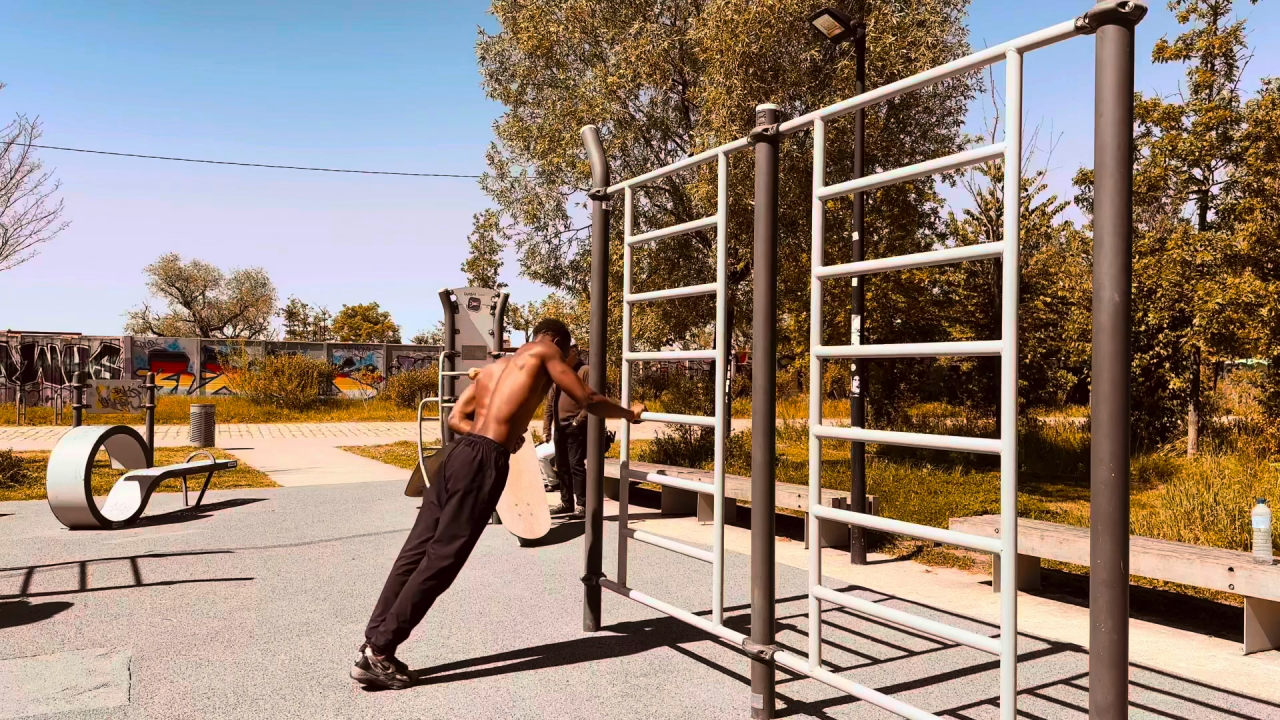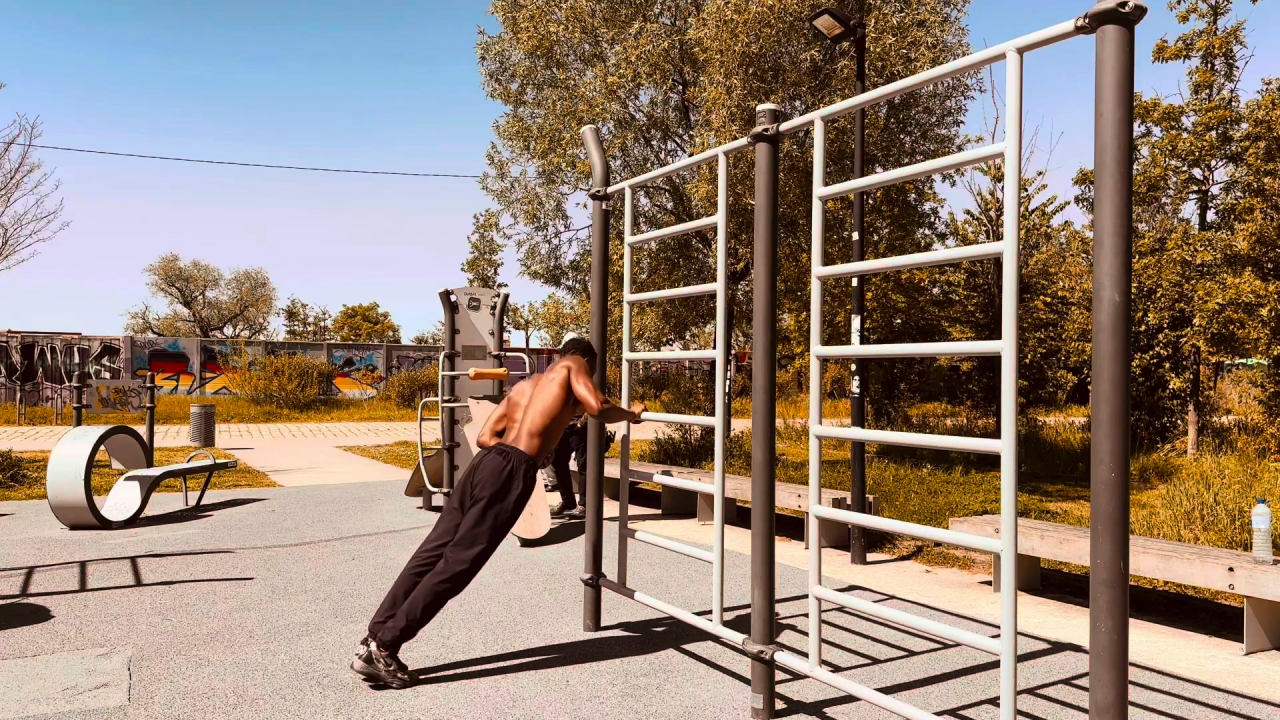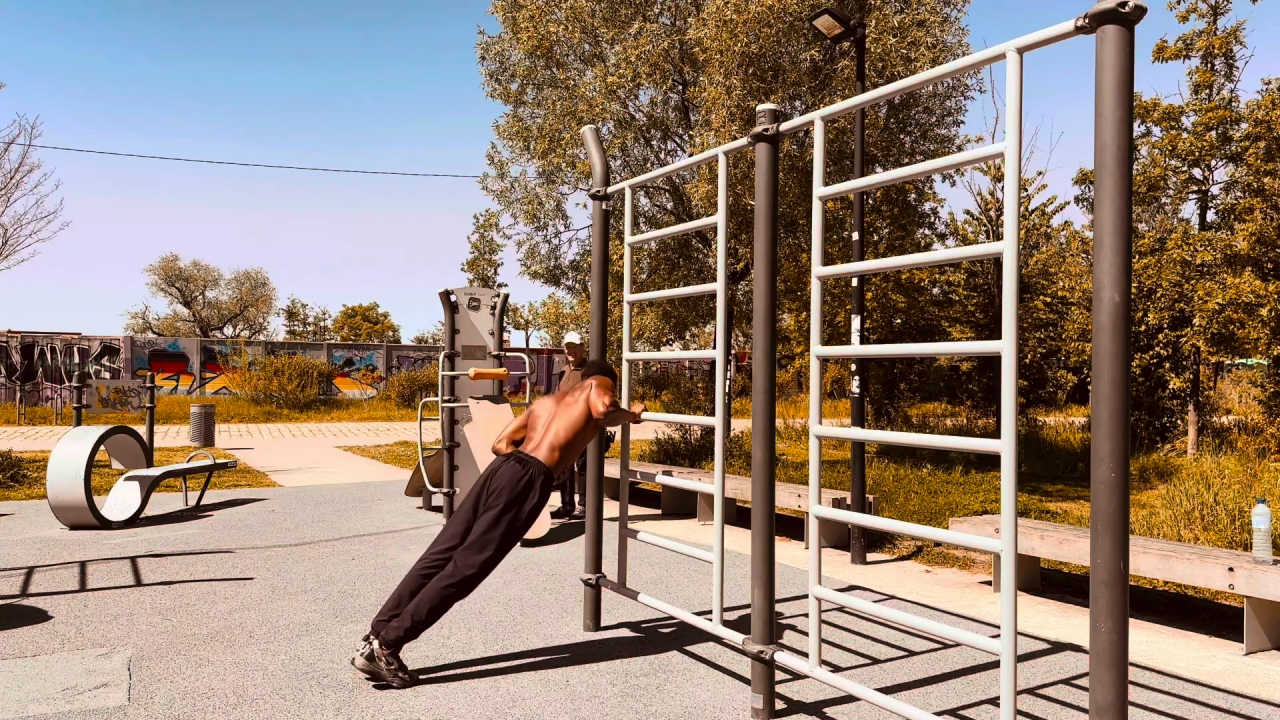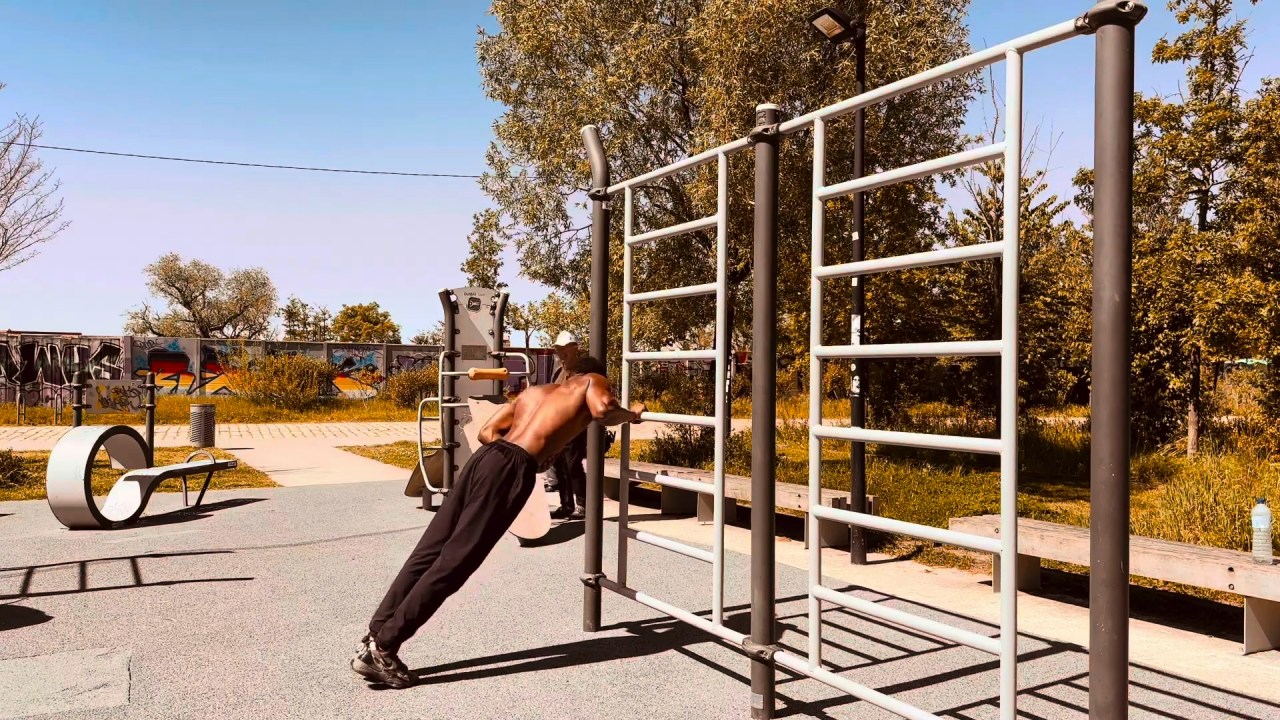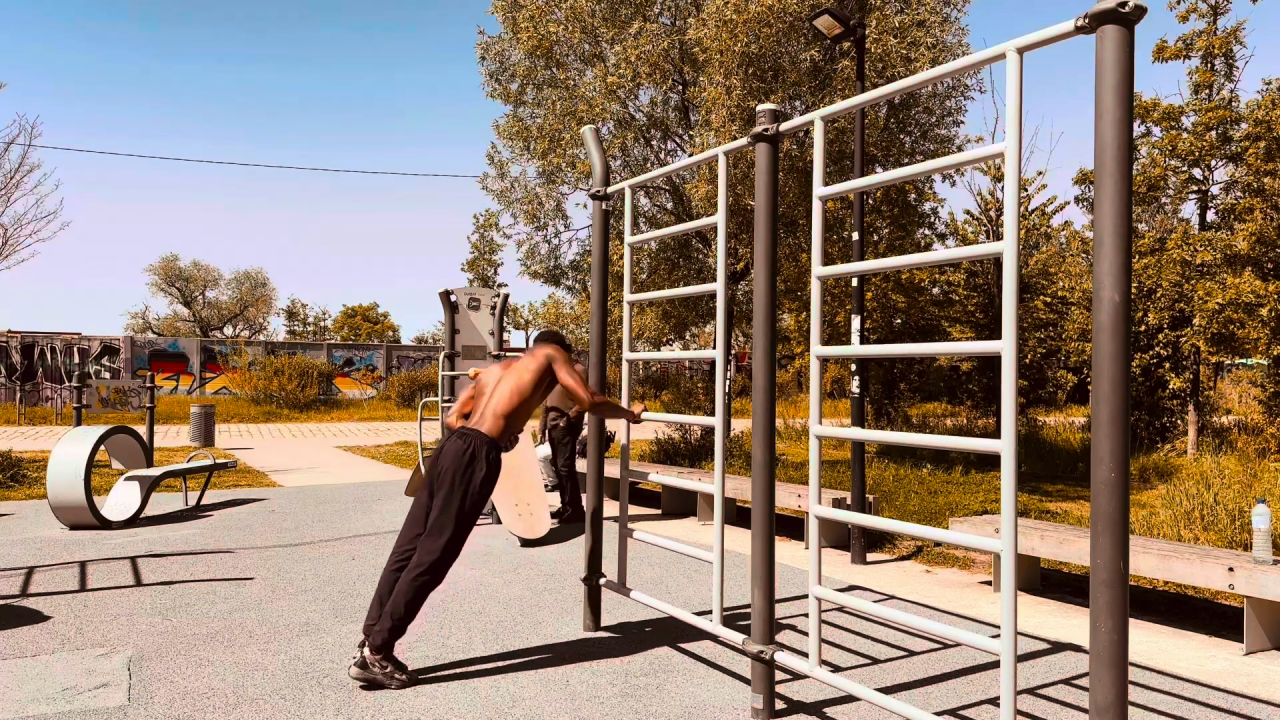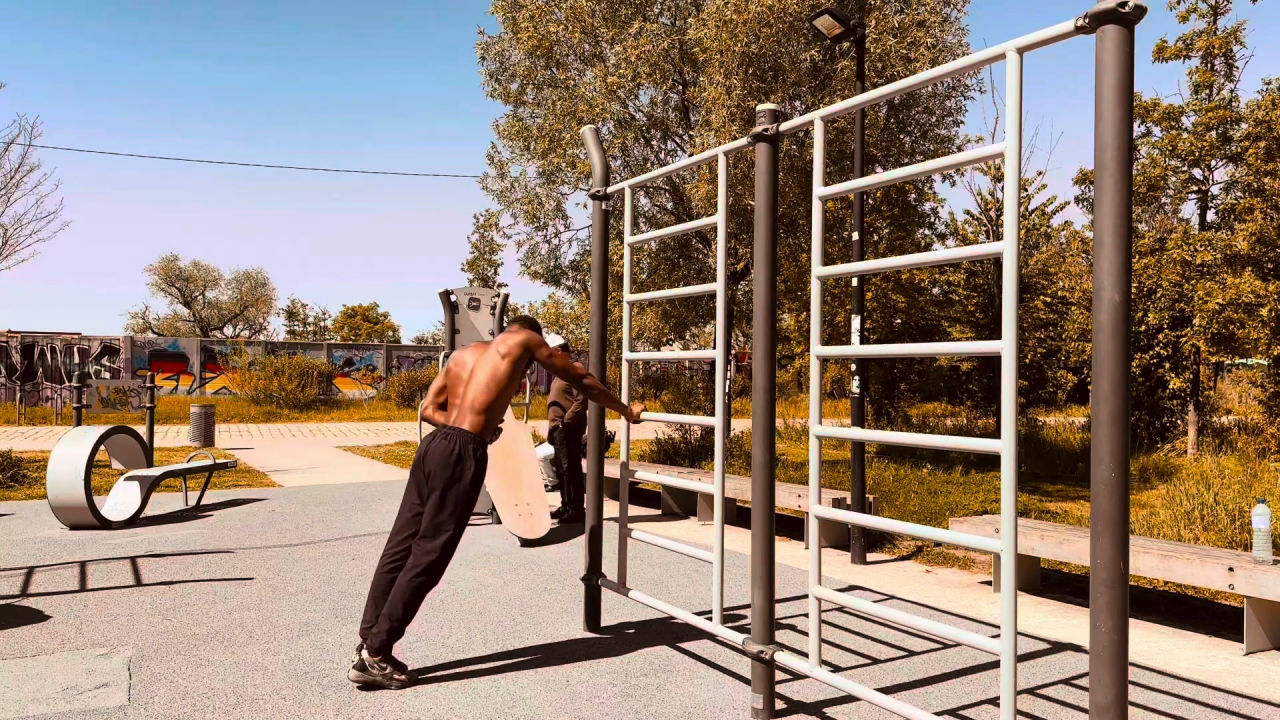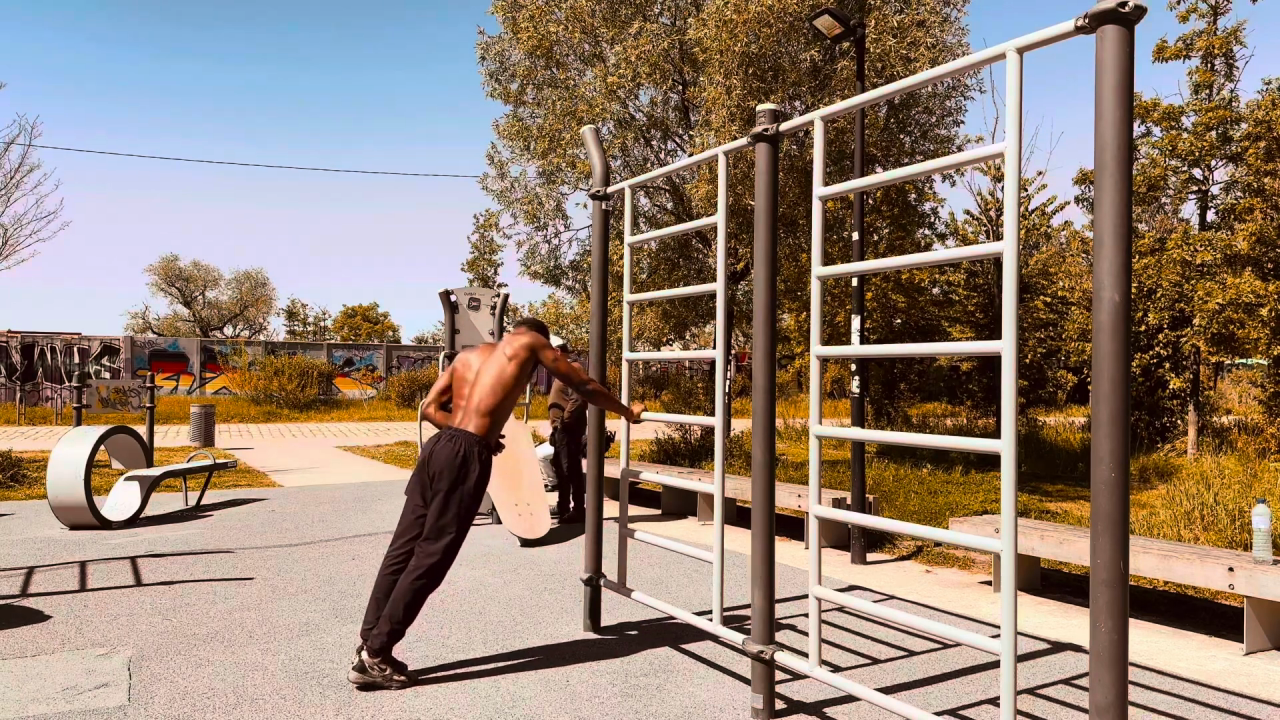
dt=0.4s
person 1, frame 1
left shoulder: (494, 367)
right shoulder: (544, 352)
left elbow: (456, 419)
right elbow: (588, 401)
right wrist: (629, 413)
left hip: (460, 451)
right hip: (483, 461)
left knee: (417, 554)
right knee: (441, 561)
left ankle: (373, 646)
right ankle: (378, 653)
person 1, frame 2
left shoulder: (523, 385)
right shoulder: (574, 366)
right elbow: (598, 408)
right wrist: (630, 413)
left hip: (486, 461)
right hip: (512, 472)
left knee: (431, 554)
right knee: (457, 564)
left ankle: (374, 641)
right ankle: (383, 649)
person 1, frame 3
left shoulder: (545, 401)
right shoulder: (600, 383)
right elbow: (605, 411)
right wrist: (630, 414)
left hip: (502, 468)
right hip: (528, 481)
left knee: (439, 556)
right knee: (465, 568)
left ankle: (375, 639)
right ankle: (385, 648)
person 1, frame 4
left shoulder: (533, 391)
right shoulder: (593, 380)
right elbow: (602, 411)
right wrist: (630, 414)
left hip: (485, 459)
right hip: (511, 471)
left knee: (428, 554)
right knee: (453, 564)
left ankle: (374, 642)
right ankle: (382, 649)
person 1, frame 5
left shoulder: (496, 367)
right shoulder: (551, 352)
right elbow: (589, 401)
right wrist: (628, 413)
left hip: (451, 446)
right hip: (475, 457)
left knee: (408, 550)
right knee: (431, 558)
left ankle: (371, 645)
right ankle: (375, 654)
person 1, frame 6
left shoulder: (462, 353)
right shoulder: (525, 338)
right elbow: (581, 380)
right wrist: (626, 410)
left hip: (434, 445)
right hip: (461, 453)
left knee: (400, 550)
right knee: (427, 557)
left ankle: (369, 647)
right ankle: (374, 655)
person 1, frame 7
left shoulder: (468, 354)
right shoulder: (530, 341)
left elbow: (430, 406)
right elbow: (584, 386)
right wrist: (627, 411)
left hip: (438, 446)
right hip: (466, 456)
left knee: (403, 552)
right knee: (430, 560)
left ankle: (370, 647)
right ankle: (373, 657)
